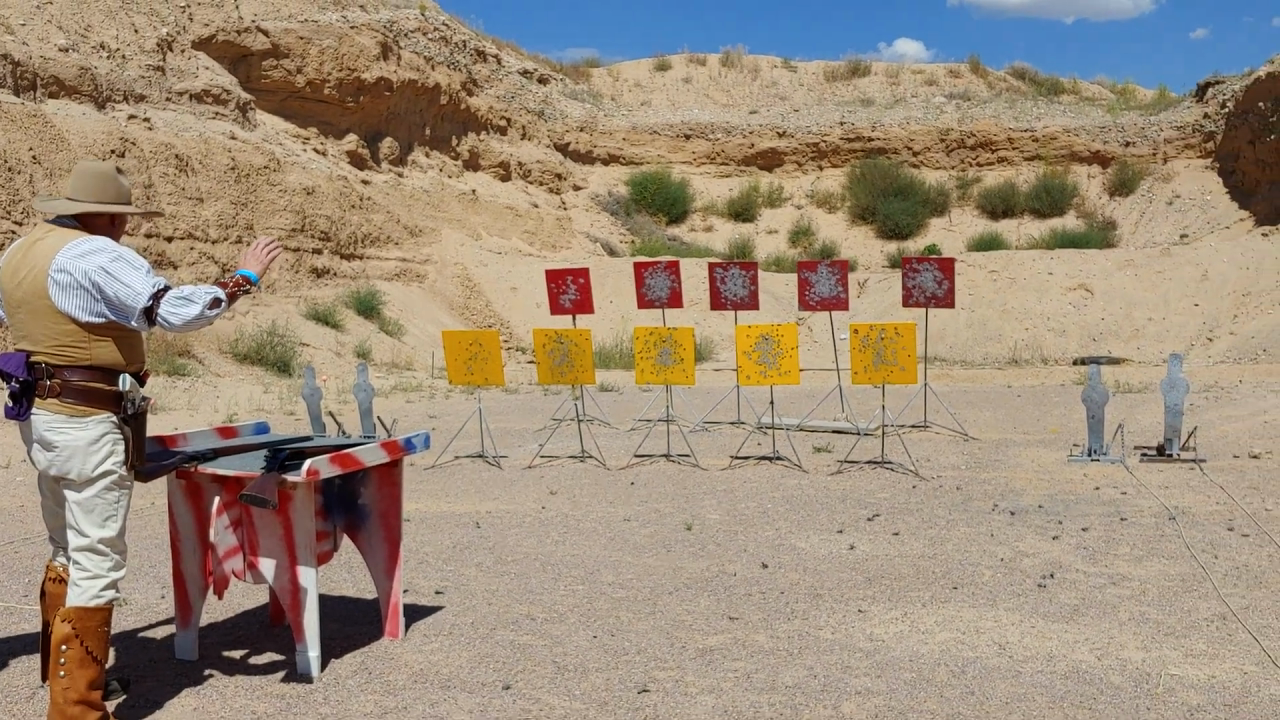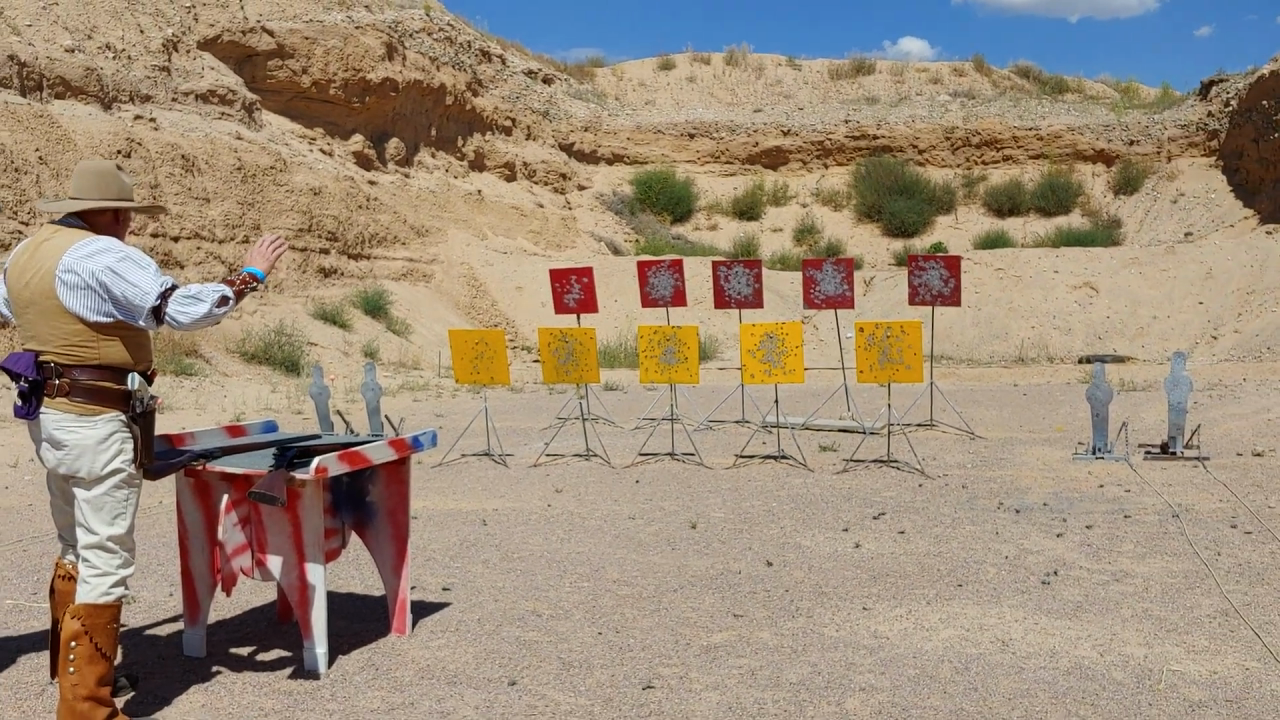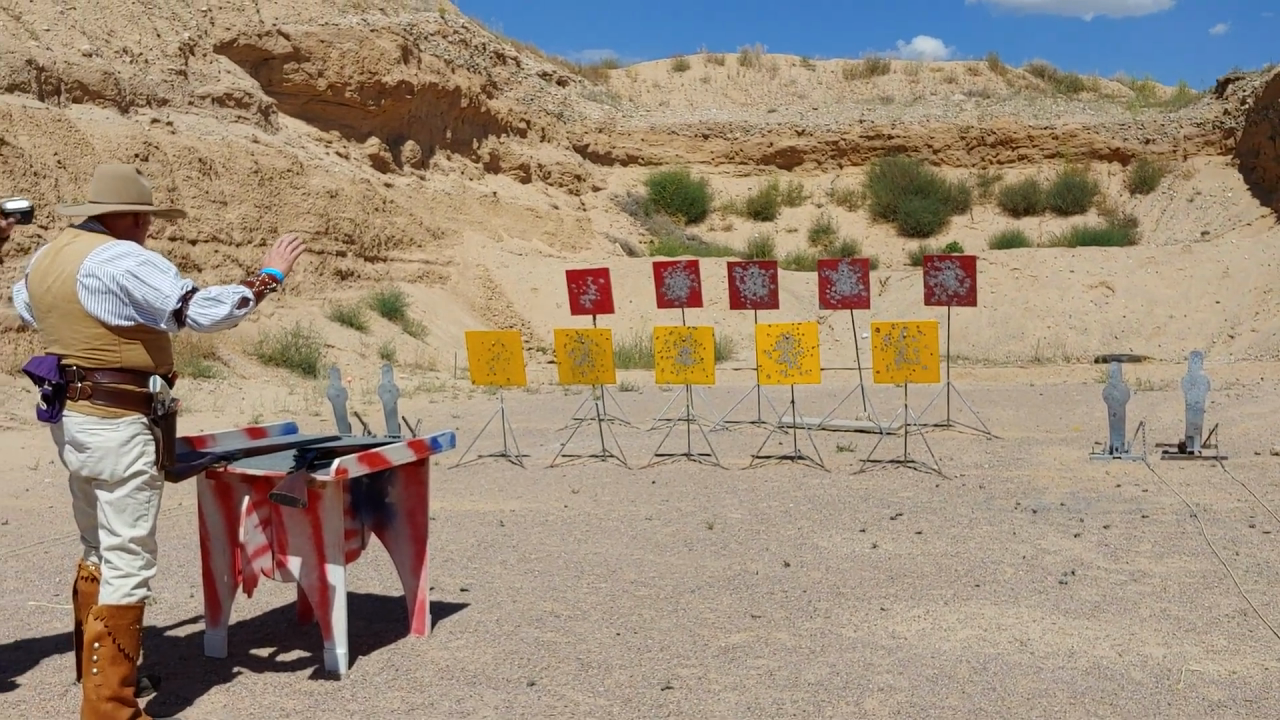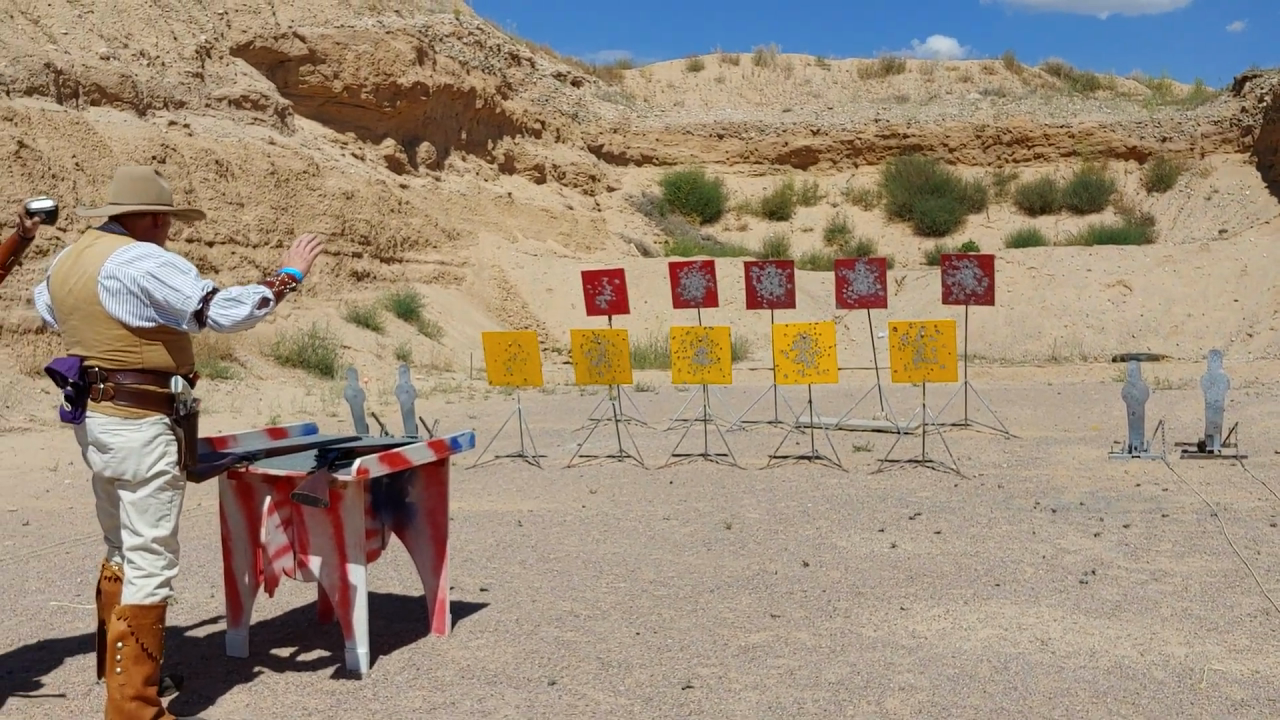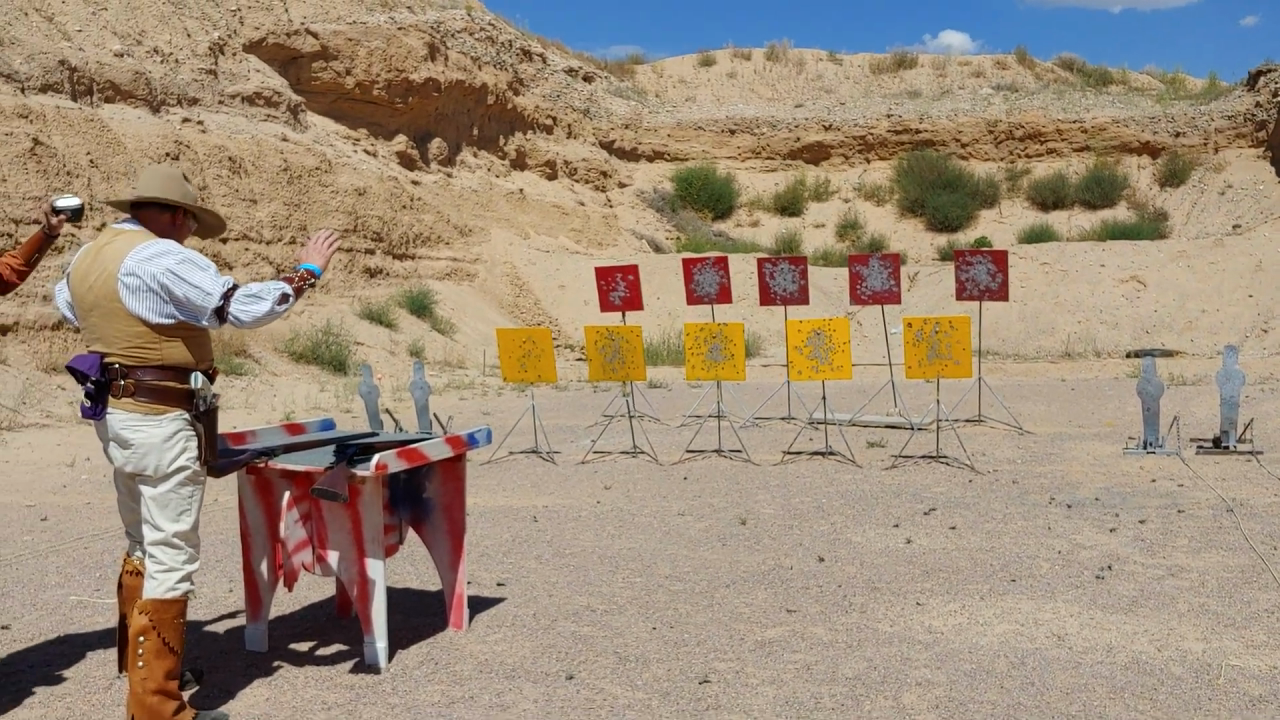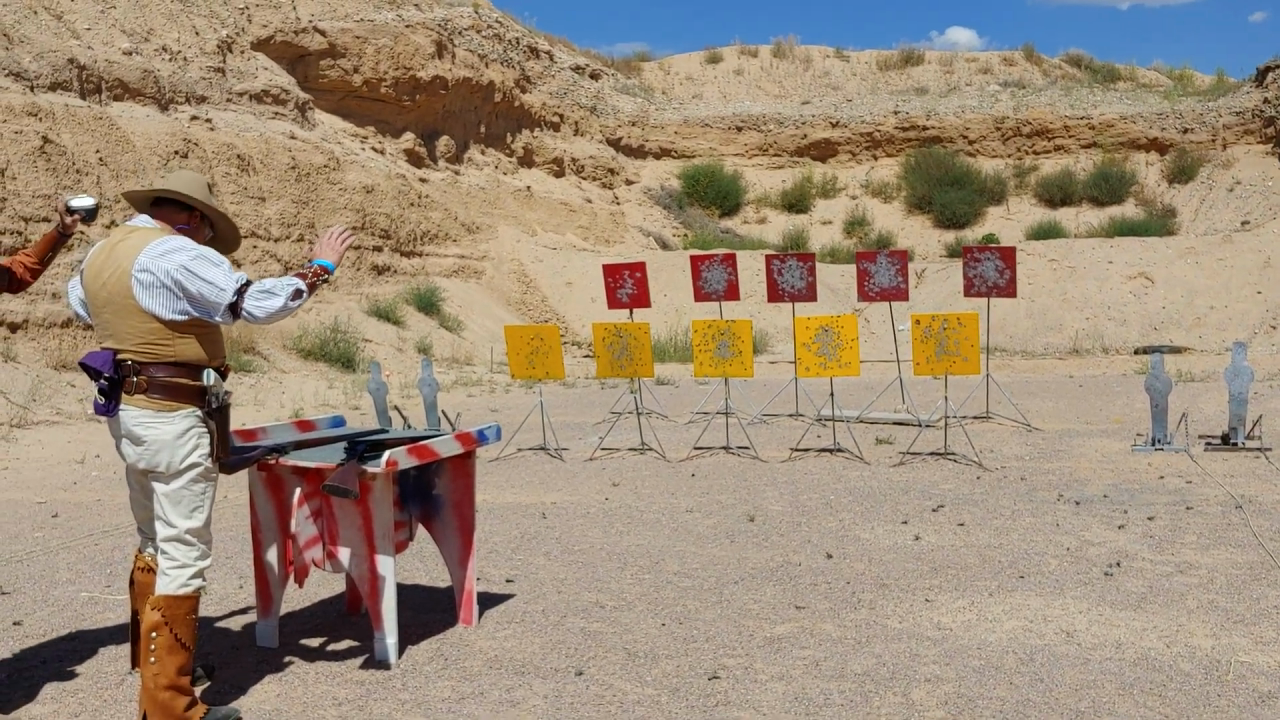
dt=0.3s
person 1, frame 1
right shoulder: (97, 256)
right elbow: (176, 309)
right wrist: (244, 277)
right hip: (87, 422)
left knee: (66, 553)
right knee: (96, 564)
left ankle: (63, 673)
person 1, frame 2
right shoulder: (103, 256)
right elbow: (183, 309)
right wrist: (250, 275)
left hip: (48, 414)
right hip: (95, 421)
left knee: (75, 551)
right knee: (105, 561)
left ankle: (73, 671)
person 1, frame 3
left shoulder: (43, 258)
right shoulder: (124, 260)
left elbow: (24, 307)
right elbow: (203, 310)
right wrist: (269, 276)
left hip: (72, 417)
right hip: (117, 424)
left knee: (97, 553)
right knee: (127, 563)
left ankle: (97, 671)
person 1, frame 4
left shoulder: (65, 260)
right shoulder: (144, 262)
left elbow: (47, 309)
right elbow: (224, 310)
right wrist: (288, 276)
left hip: (95, 418)
right hip: (140, 425)
left knee: (120, 553)
right knee: (150, 563)
left ankle: (120, 672)
person 1, frame 5
left shoulder: (85, 257)
right shoulder: (162, 258)
left elbow: (67, 306)
right elbow: (243, 306)
right wrist: (306, 272)
left hip: (116, 414)
right hip: (160, 420)
left knee: (141, 548)
right knee: (171, 558)
left ankle: (141, 668)
person 1, frame 6
left shoulder: (98, 254)
right shoulder: (176, 255)
left elbow: (79, 302)
right elbow: (256, 303)
right wrist: (319, 268)
left hip: (128, 411)
right hip: (171, 418)
left knee: (153, 545)
right knee: (183, 555)
left ankle: (153, 662)
